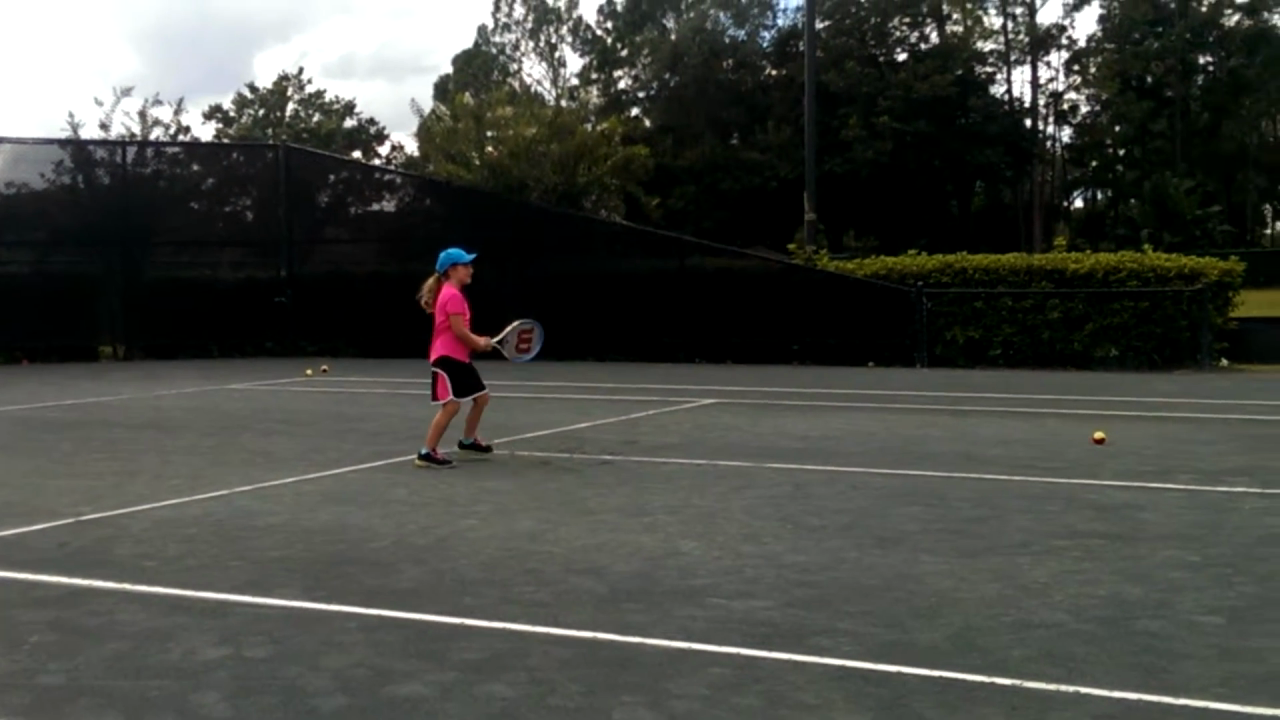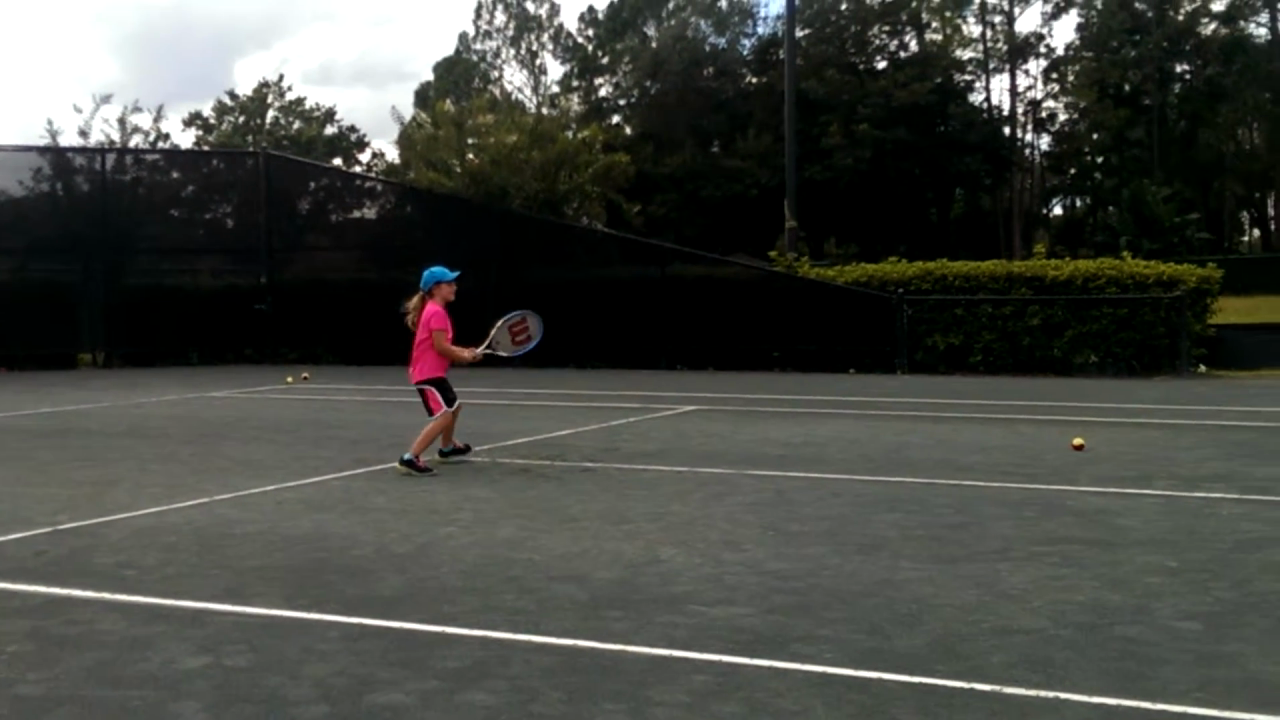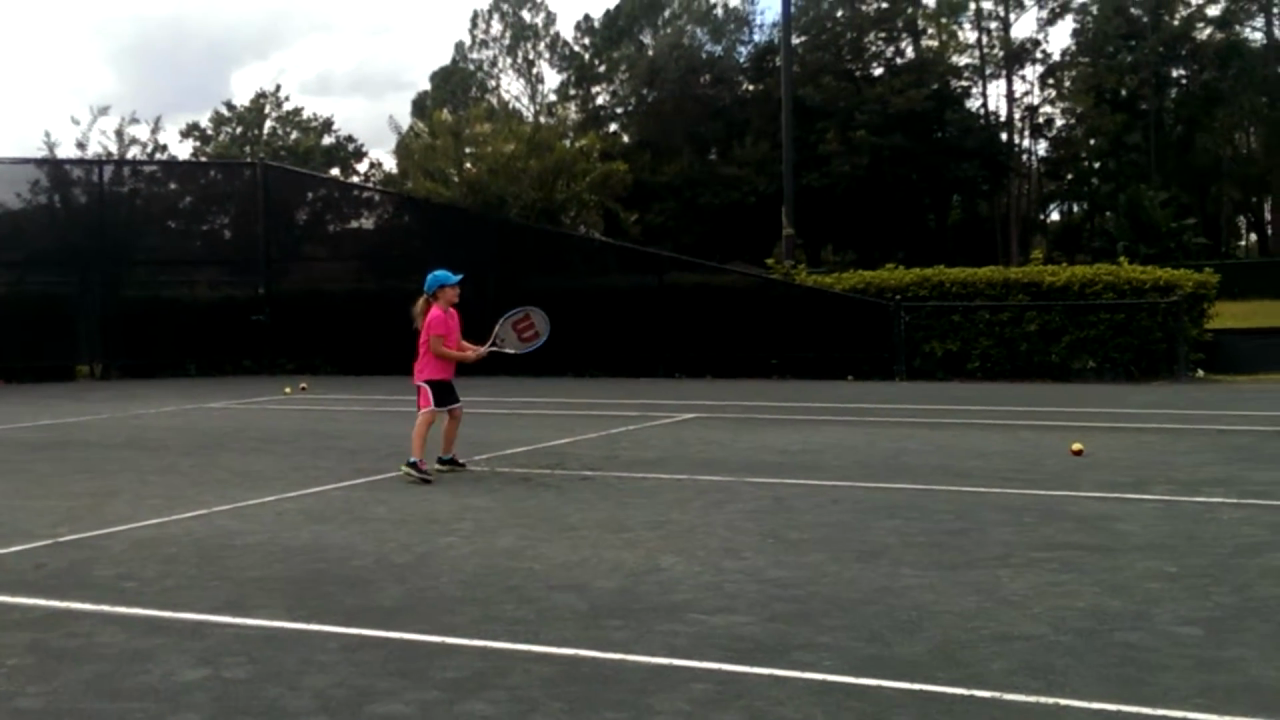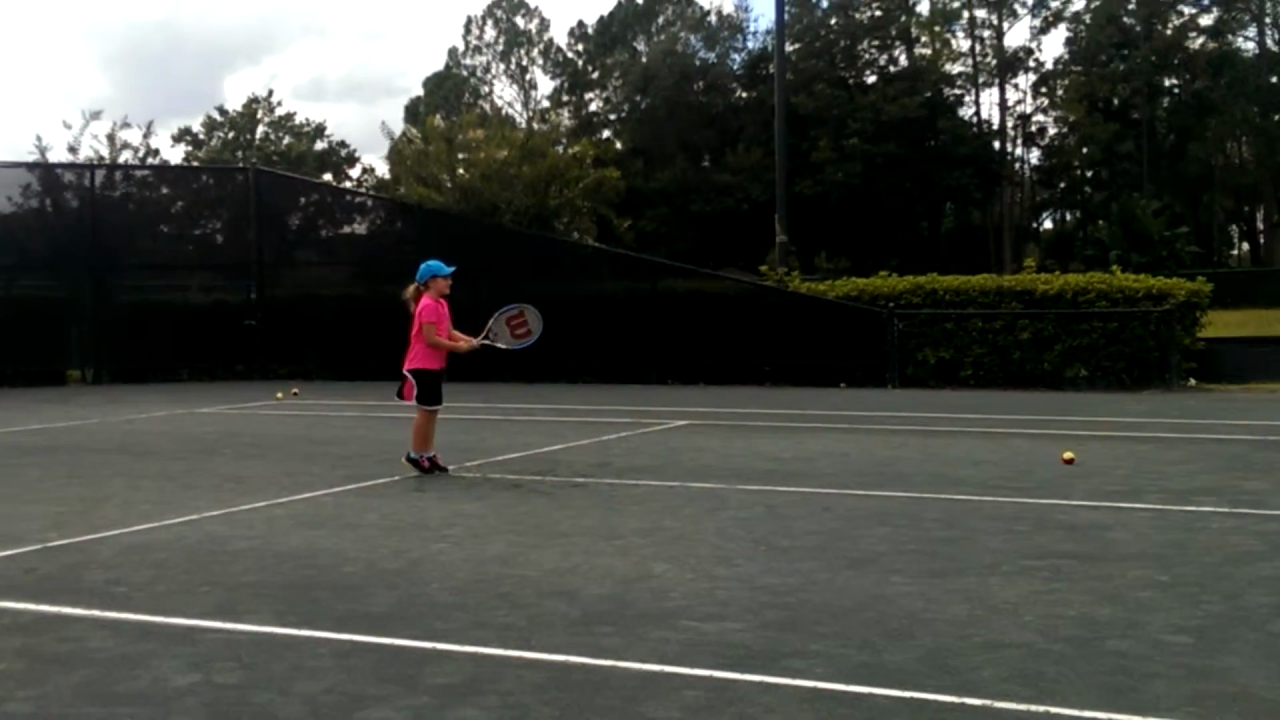
dt=0.2s
person 1, frame 1
left shoulder: (450, 294)
right shoulder: (453, 295)
right elbow: (459, 331)
left wrist: (479, 340)
right wrist: (479, 345)
left hip: (459, 359)
right hip: (447, 358)
left knee: (481, 397)
right knee: (451, 405)
left ankle: (468, 440)
right ankle: (426, 452)
person 1, frame 2
left shoulder: (438, 312)
right shoulder: (436, 313)
right elbow: (440, 346)
left wrist: (466, 352)
right wrist: (463, 358)
left hip: (436, 373)
right hip: (428, 375)
left knee: (454, 407)
right knee: (443, 417)
left ankle: (447, 448)
right ankle: (410, 458)
person 1, frame 3
left shoulder: (451, 314)
right shoulder: (437, 316)
left elbow: (457, 342)
right elbow: (437, 349)
left wrist: (473, 349)
right wrist: (465, 357)
left hip: (443, 375)
right hip: (430, 375)
left knee: (455, 412)
right knee: (428, 414)
left ankle: (447, 457)
right ankle: (414, 462)
person 1, frame 4
left shoulder: (441, 303)
right shoulder: (428, 306)
left elbow: (448, 331)
right elbow: (430, 338)
left wrist: (467, 340)
right wrist: (459, 347)
left hip: (433, 367)
right hip: (421, 366)
left knee: (431, 410)
right knee: (426, 409)
left ankle: (428, 455)
right ankle: (414, 455)
